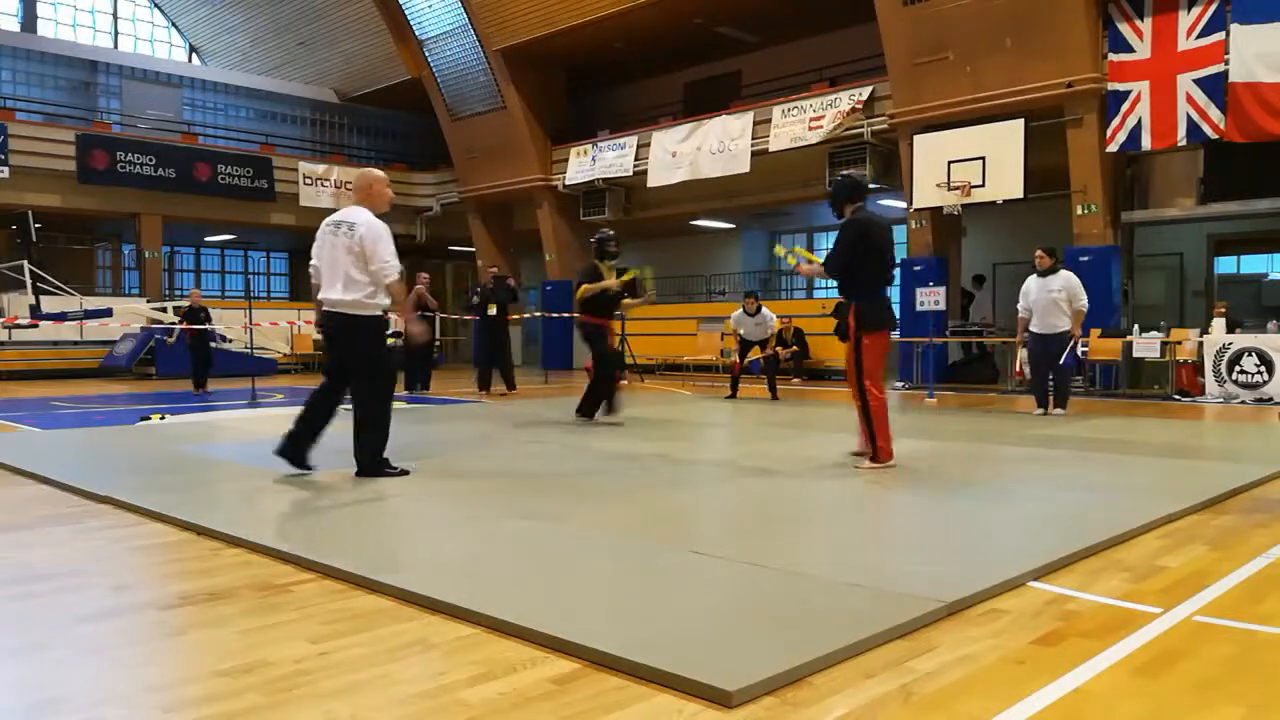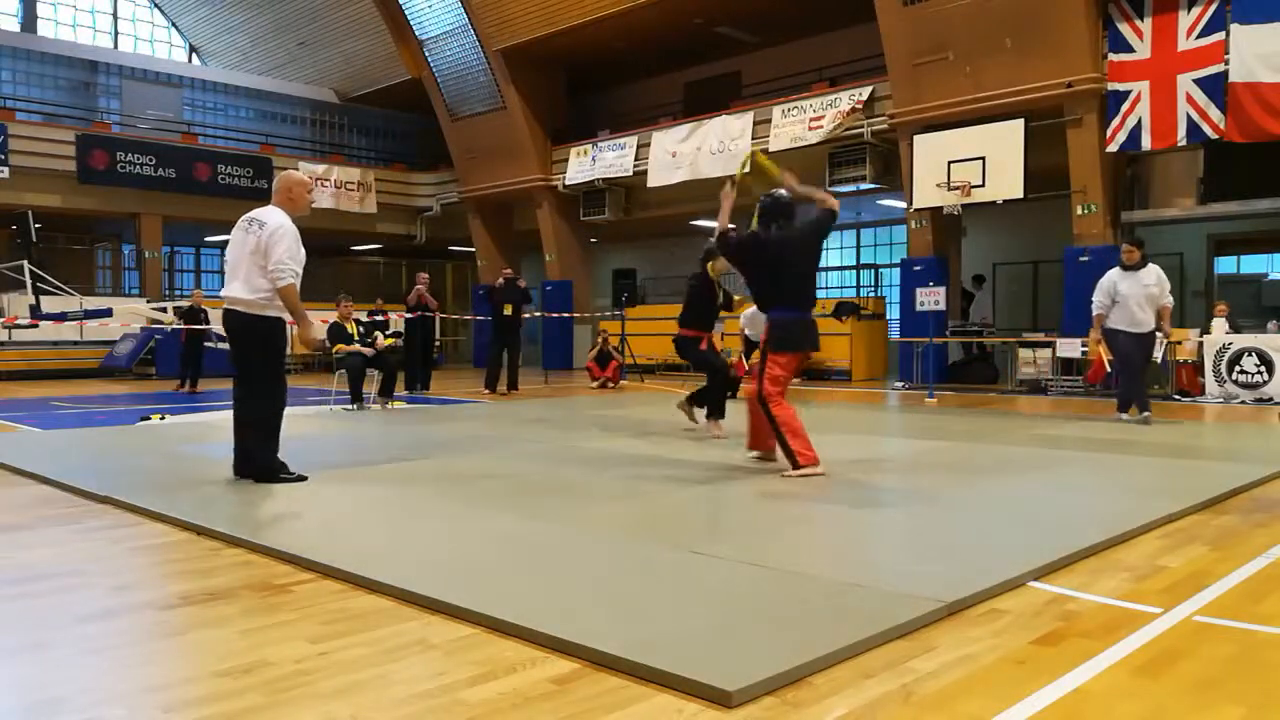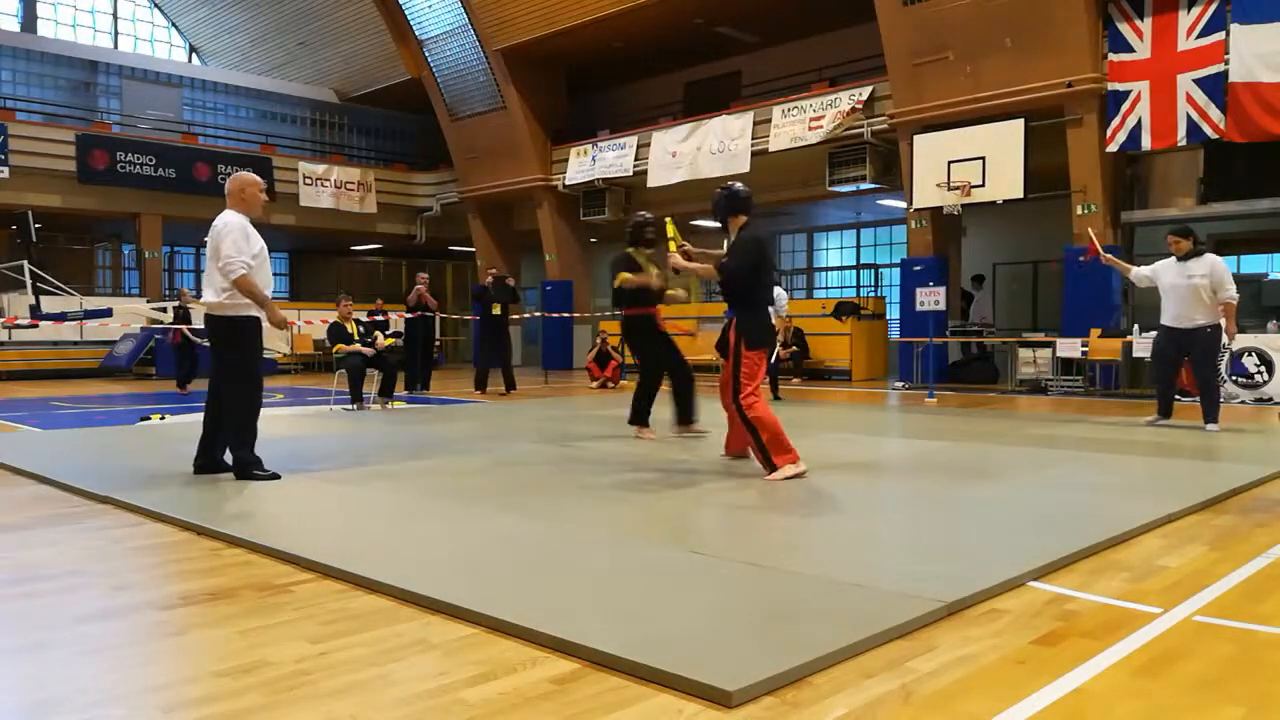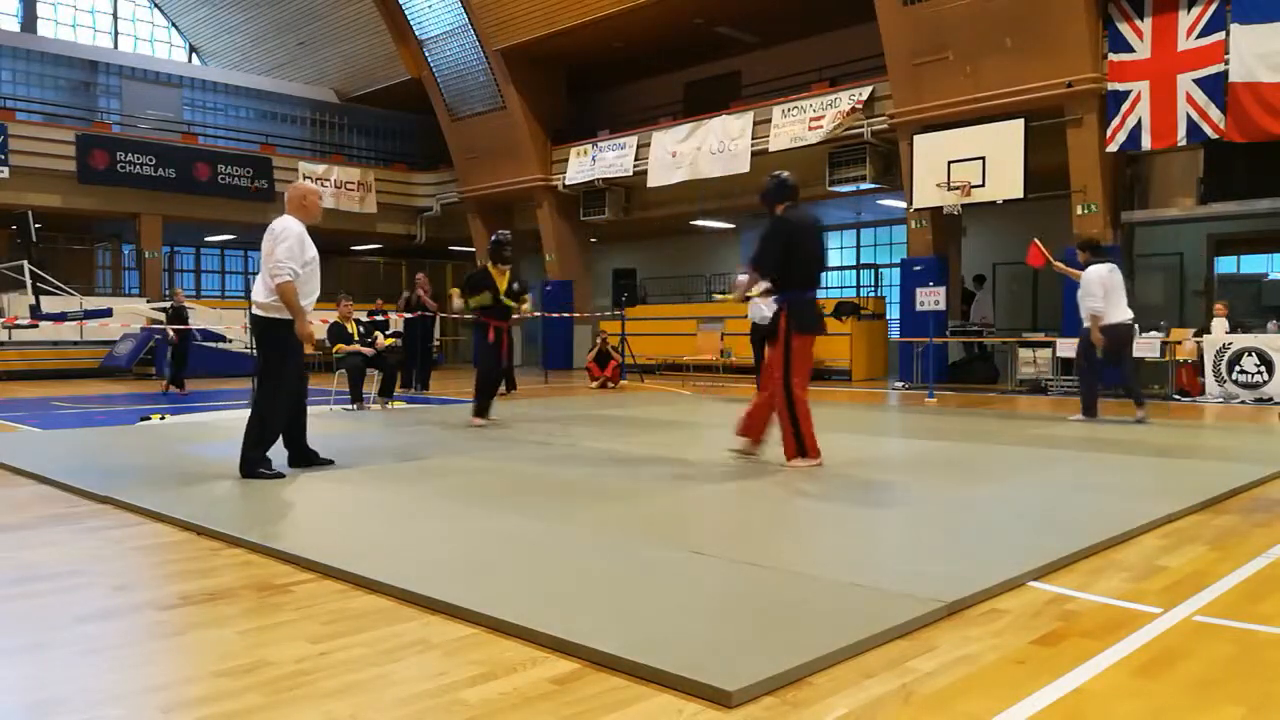
dt=1s
person 1, frame 1
left shoulder: (330, 223)
right shoulder: (372, 225)
left elbow: (316, 272)
right elbow: (390, 277)
left wrist: (320, 310)
right wrist: (410, 317)
left hip: (333, 316)
right hip: (361, 319)
left knee: (334, 384)
right knee: (374, 391)
left ankle: (295, 445)
right ankle: (370, 461)
person 1, frame 2
left shoulder: (248, 219)
right shoulder: (282, 226)
left elbow: (231, 266)
right elbow: (284, 281)
right wrist: (304, 324)
left hip: (236, 313)
right hip: (261, 319)
left knee: (248, 389)
right knee: (269, 392)
left ankle: (247, 460)
right ankle: (267, 465)
person 1, frame 3
left shoulder: (230, 222)
right shoulder: (235, 224)
right elbow: (238, 273)
right wrist: (269, 307)
left hip: (225, 318)
right hip: (236, 319)
left knee: (223, 390)
right knee: (245, 390)
left ankle: (208, 457)
right ankle: (245, 462)
person 1, frame 4
left shoulder: (287, 227)
right shoulder: (292, 230)
right elbow: (283, 278)
right wrist: (300, 319)
left hip: (282, 321)
right hip: (277, 322)
left knee: (294, 388)
right knee: (274, 391)
left ankle: (299, 452)
right ankle: (253, 460)
person 2, frame 1
left shoulder: (854, 225)
right shoulder: (879, 224)
left elbow: (834, 269)
left wrist: (809, 269)
right wrist: (829, 262)
left hip: (863, 311)
right hip: (878, 308)
left knee: (864, 383)
right knee: (870, 379)
left ankle: (880, 453)
right ankle: (874, 444)
person 2, frame 2
left shoulder: (759, 241)
right shoulder: (807, 235)
left elbow: (721, 237)
right elbow: (833, 206)
left wrist: (727, 203)
right wrist: (798, 189)
left hip: (781, 331)
right hip: (805, 329)
left knee: (770, 397)
right knee: (759, 388)
left ankle: (806, 460)
right ankle: (764, 445)
person 2, frame 3
left shoulder: (750, 239)
right shoulder: (748, 238)
left elbow: (723, 273)
right elbow: (731, 259)
left wrist: (684, 266)
right wrist: (697, 253)
left hip: (747, 327)
right hip: (747, 324)
left knee: (745, 396)
right knee: (731, 386)
left ankle: (787, 461)
right ankle: (738, 444)
person 2, frame 4
left shoulder: (781, 224)
right shoulder: (811, 222)
left elbow: (760, 267)
left wrist: (743, 289)
left hip: (792, 311)
right hip: (805, 306)
left knee: (788, 382)
right knee: (775, 376)
left ankle: (806, 452)
right ankle: (752, 437)
person 3, frame 1
left shoulder: (614, 273)
right shoulder: (590, 270)
left elbow: (620, 304)
right elbow: (580, 292)
left wrist: (642, 301)
right wrist: (604, 284)
left hip: (604, 327)
right hip: (591, 326)
left knee: (603, 370)
right knee: (612, 362)
left ankle: (585, 411)
right ankle: (610, 409)
person 3, frame 2
left shoulder: (716, 286)
right shoulder: (701, 279)
left elbow: (730, 304)
right elbow: (717, 267)
left hip: (703, 340)
right hip: (689, 341)
left knee: (723, 375)
right knee: (720, 370)
left ankle: (689, 402)
right ankle: (713, 419)
person 3, frame 3
left shoulder: (651, 263)
right shoulder: (623, 260)
left elbow: (661, 294)
right elbow: (622, 280)
left wrist: (676, 295)
right wrist: (647, 279)
left hip: (652, 322)
right hip: (635, 322)
left knee: (680, 369)
right knee: (652, 372)
left ankle: (685, 422)
right ankle: (640, 423)
person 3, frame 4
left shoulder: (514, 278)
right shoulder: (480, 274)
left elbow: (525, 296)
right elbow: (458, 290)
left wrist: (526, 305)
right wrist: (457, 300)
left hip: (503, 330)
right hip: (484, 328)
left knee: (497, 372)
right knee: (487, 367)
left ankle: (482, 409)
right ankle: (479, 413)
person 4, frame 1
left shoulder: (1067, 278)
right shoulder: (1030, 282)
left elbow: (1081, 304)
right elbow: (1024, 311)
left wrist: (1077, 327)
right wrist: (1020, 334)
left hip: (1063, 333)
right hip: (1037, 334)
left knee: (1061, 371)
right knee: (1037, 371)
left ankle: (1059, 405)
right ankle: (1042, 405)
person 4, frame 2
left shoulder: (1155, 272)
right shoulder: (1112, 277)
left elbow: (1164, 301)
right elbow: (1100, 306)
left wrist: (1166, 324)
right wrist: (1096, 331)
left hip: (1146, 332)
right hip: (1119, 332)
left knee: (1130, 373)
right knee: (1133, 371)
left ankle: (1122, 409)
right ankle: (1144, 411)
person 4, frame 3
left shoulder: (1212, 262)
right shoulder: (1164, 266)
left elbow: (1228, 295)
right elbow: (1139, 275)
left wrist: (1230, 323)
right wrist: (1114, 262)
left hip: (1203, 330)
right hip: (1170, 329)
left knee: (1206, 376)
right knee: (1162, 371)
left ankle: (1211, 420)
right ankle: (1163, 413)
person 4, frame 4
left shoulder: (1093, 272)
right shoulder: (1111, 268)
left elbow: (1095, 306)
left wrist: (1095, 331)
right wrist: (1064, 269)
left hip: (1103, 329)
right hip: (1124, 325)
left knee: (1088, 370)
right knee: (1122, 368)
left ankle: (1089, 412)
right ankle: (1140, 405)
